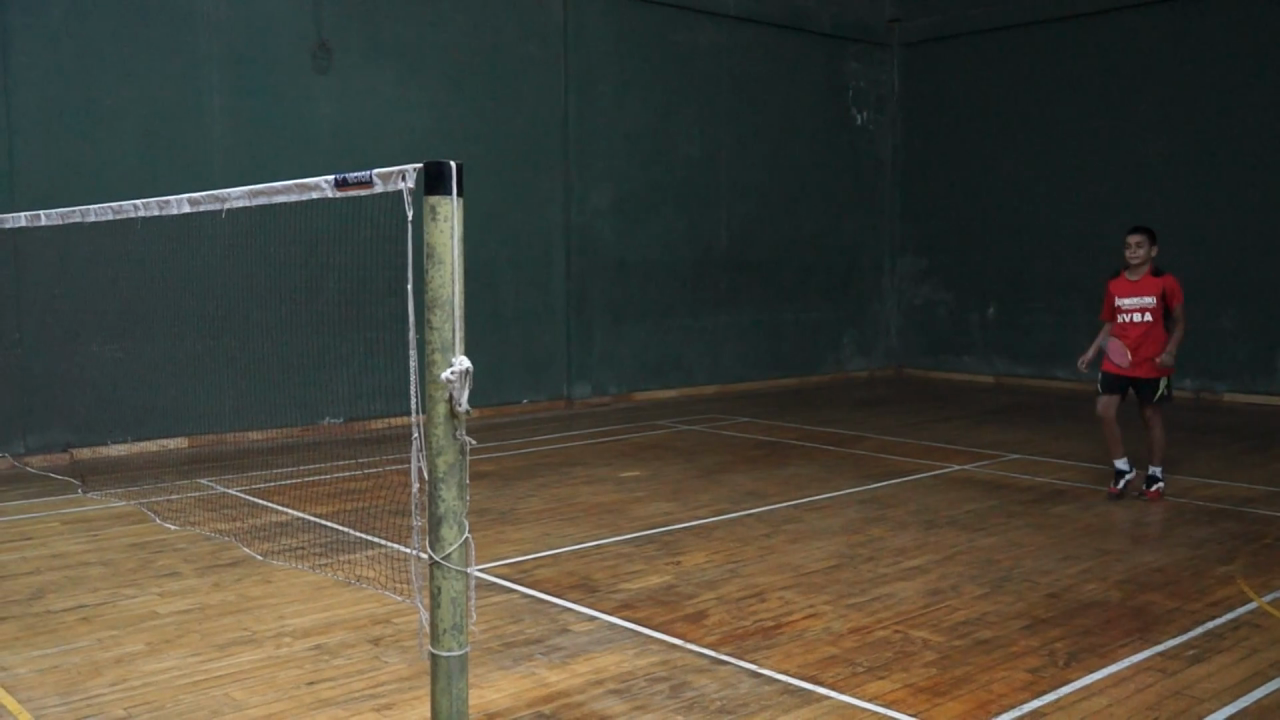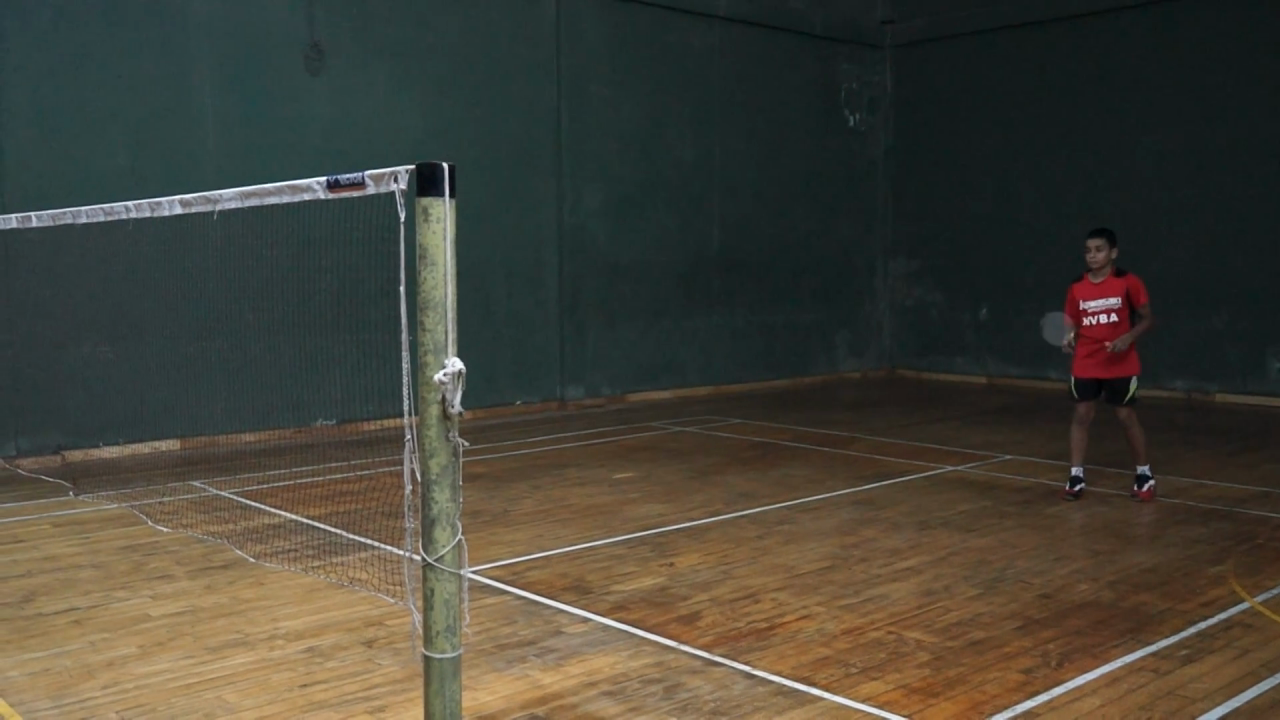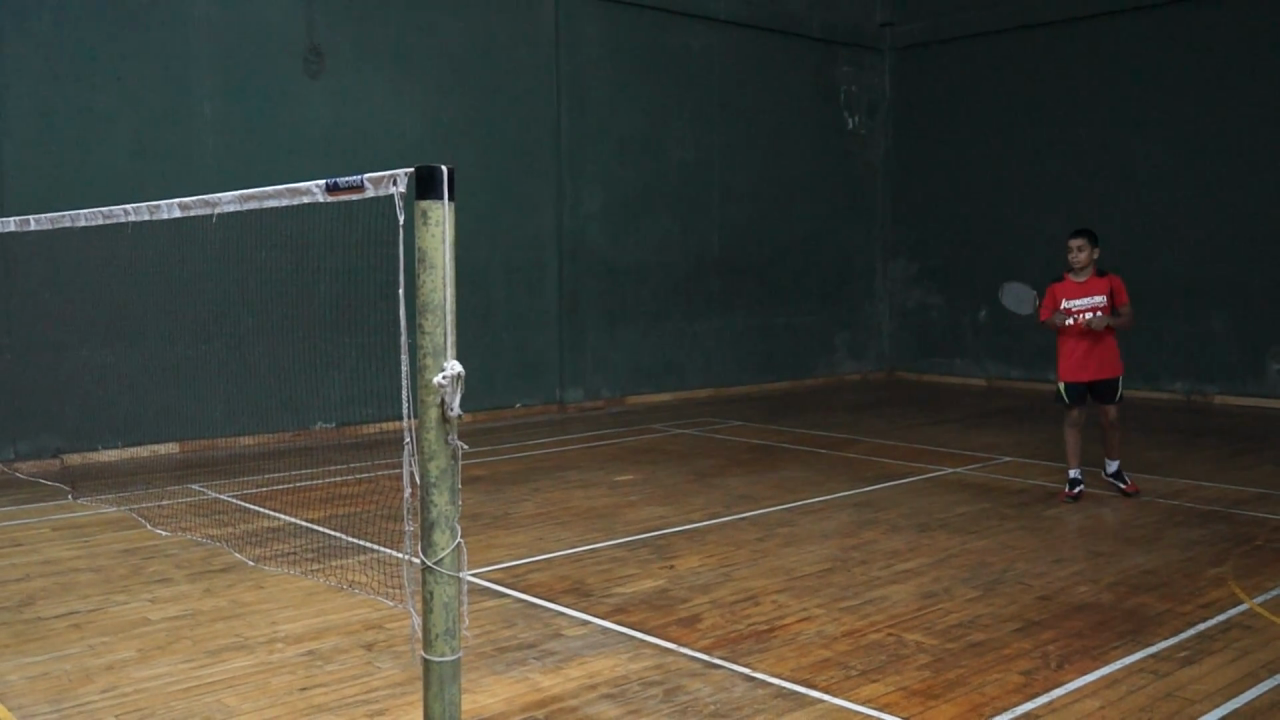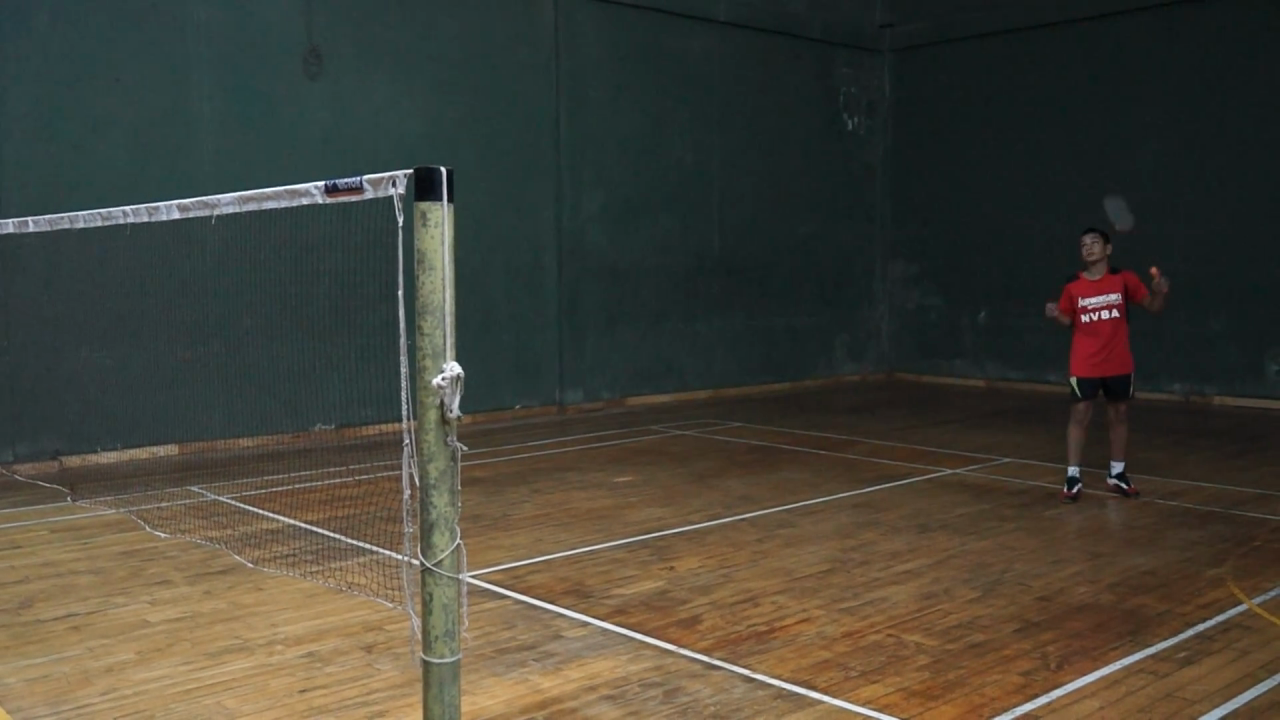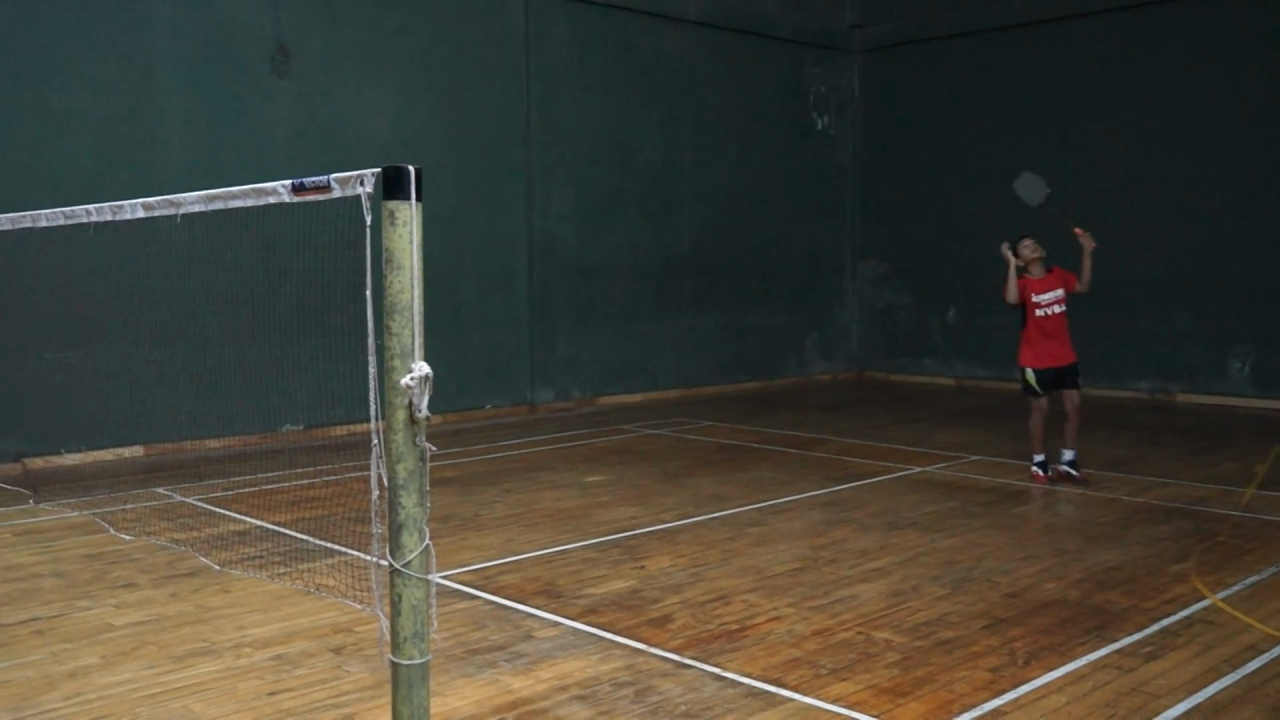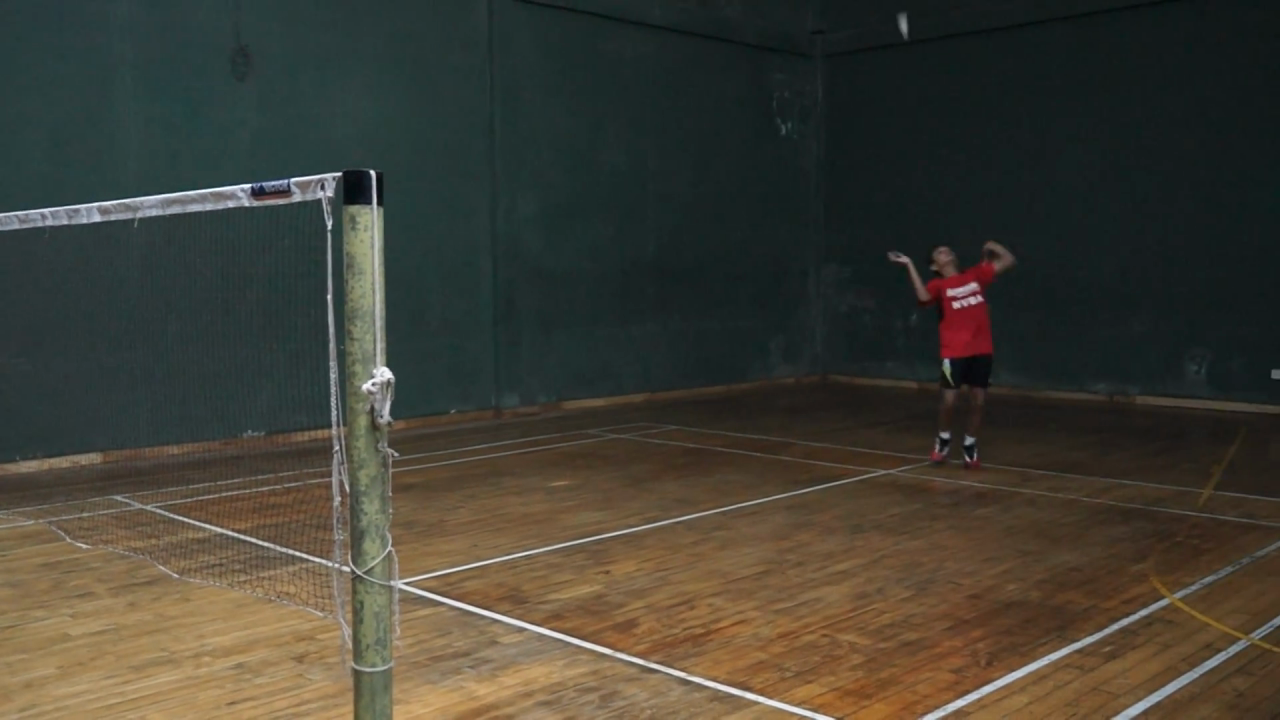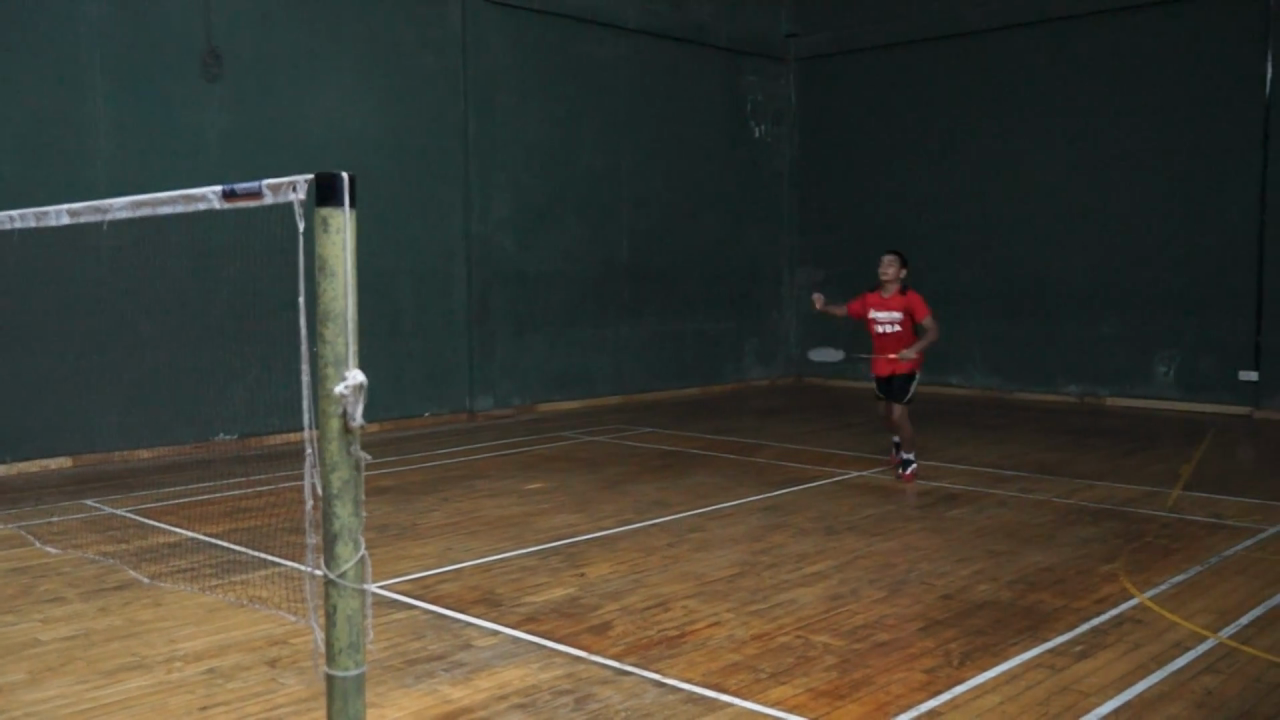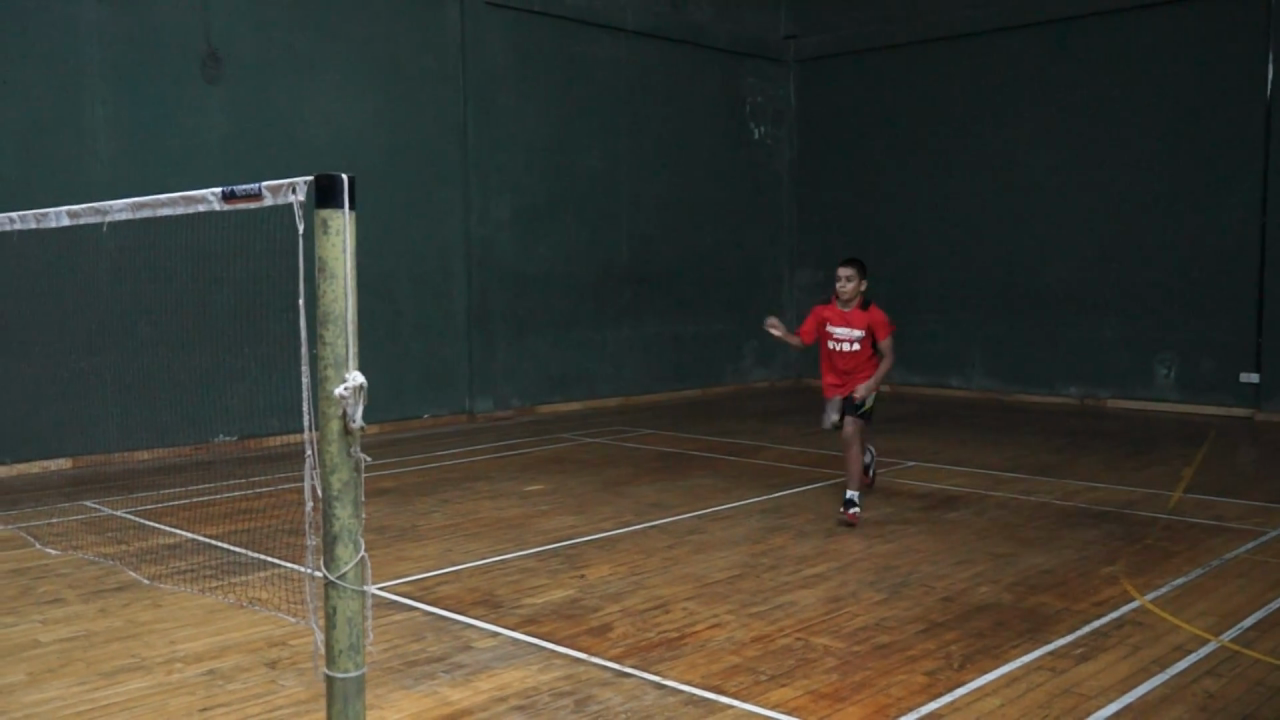
dt=0.5s
person 1, frame 1
left shoulder: (1166, 283)
right shoulder: (1114, 284)
left elbow: (1179, 320)
left wrist: (1171, 351)
right wrist: (1092, 351)
left hip: (1151, 364)
right hip: (1117, 362)
left knee: (1151, 416)
right knee: (1104, 411)
left ankle: (1155, 475)
right ankle: (1122, 469)
person 1, frame 2
left shoulder: (1129, 282)
right shoulder: (1076, 287)
left elbow: (1146, 318)
left wrist: (1128, 338)
right wrist: (1069, 337)
left hip: (1121, 364)
right hip: (1085, 364)
left knee: (1127, 417)
right knee: (1081, 415)
left ankle: (1144, 474)
right ankle: (1076, 476)
person 1, frame 3
left shoulder: (1111, 282)
right shoulder: (1057, 287)
left elbow: (1127, 318)
right elbow: (1046, 319)
left wrist: (1107, 320)
right wrist: (1055, 320)
left hip: (1106, 365)
right hip: (1071, 367)
left knee: (1111, 417)
right knee: (1074, 418)
left ankle: (1113, 469)
right ankle: (1074, 478)
person 1, frame 4
left shoulder: (1124, 279)
right shoulder: (1073, 286)
left elbow: (1154, 306)
right elbow: (1067, 320)
left wrist: (1161, 290)
right wrist: (1055, 314)
left hip: (1119, 363)
right hip: (1084, 364)
left knee: (1118, 415)
right knee: (1080, 416)
left ankle: (1117, 474)
right ankle: (1073, 478)
person 1, frame 5
left shoulder: (1058, 275)
right shoulder: (1022, 282)
left elbow: (1083, 286)
right elbow: (1012, 299)
left wrist: (1087, 252)
right wrist: (1010, 264)
left hip: (1065, 356)
right hip: (1035, 358)
left knee: (1073, 405)
right knee: (1040, 408)
left ankle: (1068, 461)
right ankle: (1038, 462)
person 1, frame 6
left shoulder: (976, 275)
right shoulder: (937, 285)
left elbow: (1009, 261)
right elbow: (923, 296)
left wrist: (992, 247)
right wrist: (910, 266)
left hip: (981, 350)
right hip: (955, 352)
left knee: (978, 399)
right knee: (949, 398)
left ankle: (970, 443)
right ankle: (944, 438)
person 1, frame 7
left shoulder: (911, 299)
right shoulder: (868, 299)
left elbow: (932, 331)
right elbow: (846, 310)
left wrist: (916, 348)
right wrist: (823, 307)
left hip: (905, 366)
right hip: (880, 366)
left knee: (898, 414)
right knee: (885, 412)
left ankle: (908, 458)
right ankle: (899, 440)
person 1, frame 8
left shoulder: (875, 315)
right shoulder: (823, 311)
left elbow: (888, 356)
right elbow: (801, 340)
left wrist: (870, 381)
right wrist: (781, 333)
left hip: (863, 386)
right hip: (834, 385)
left knee: (850, 433)
right knee: (841, 436)
left ankle: (852, 499)
right ankle: (865, 456)
